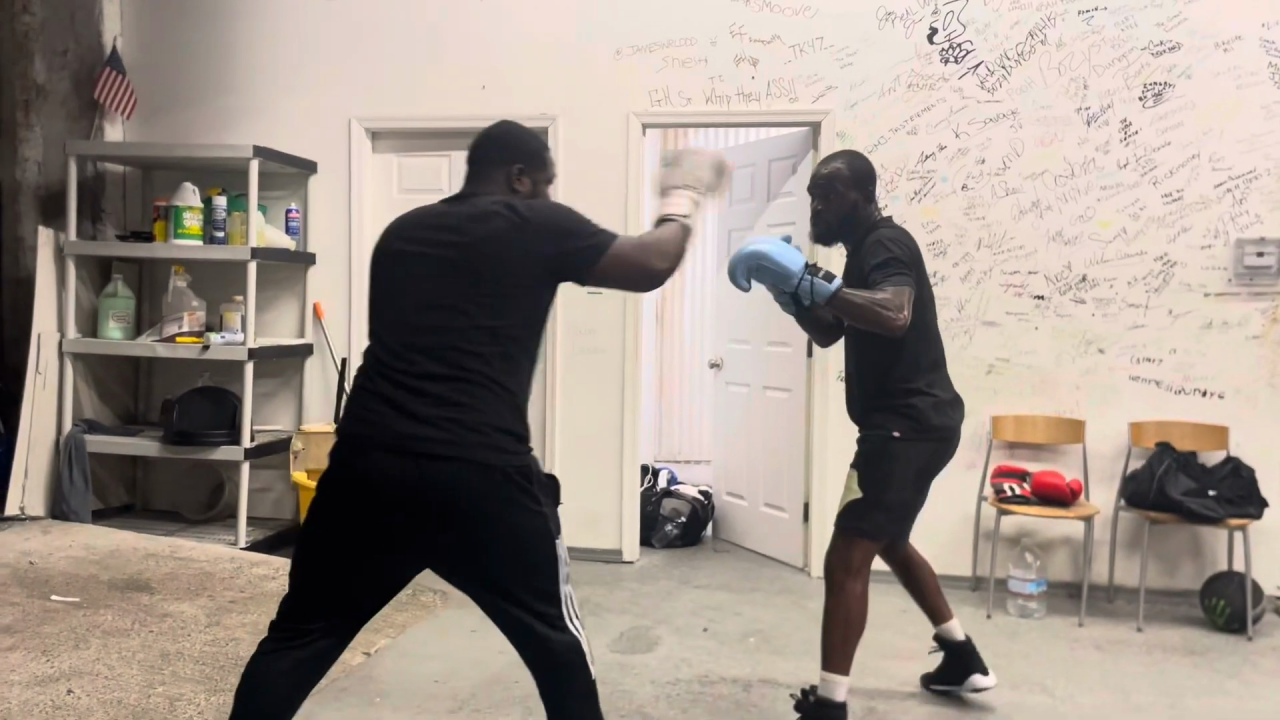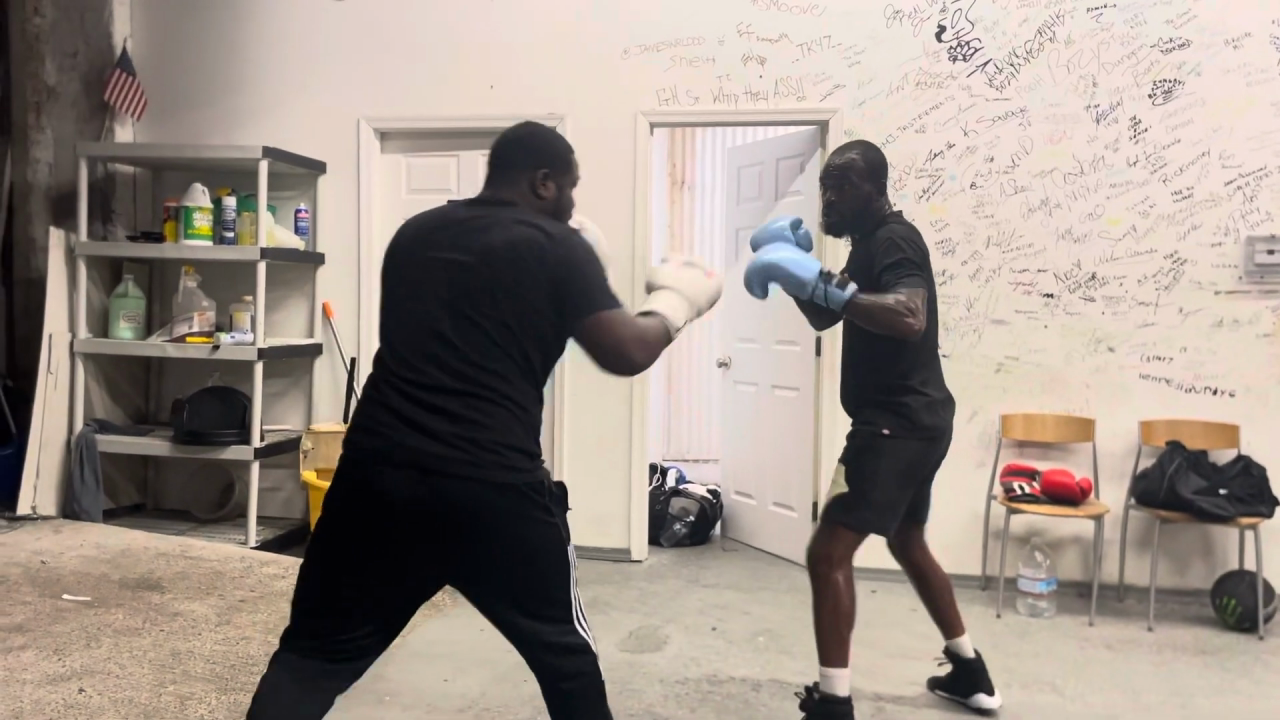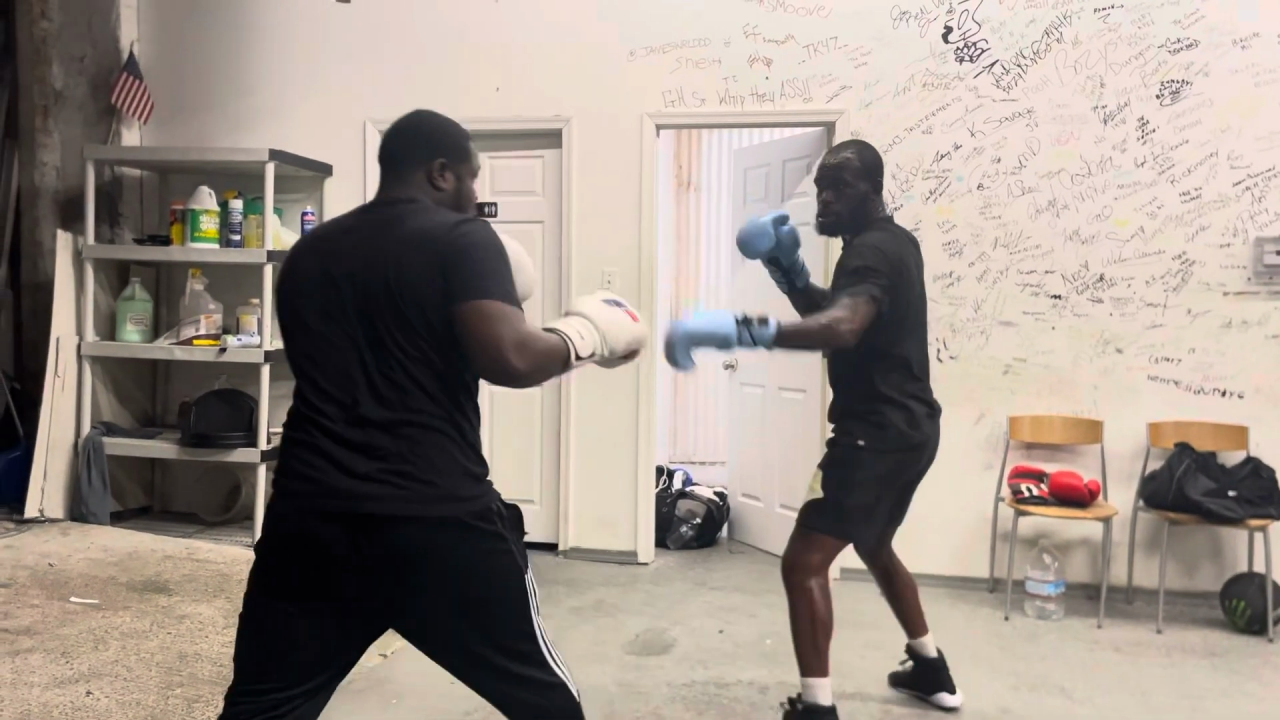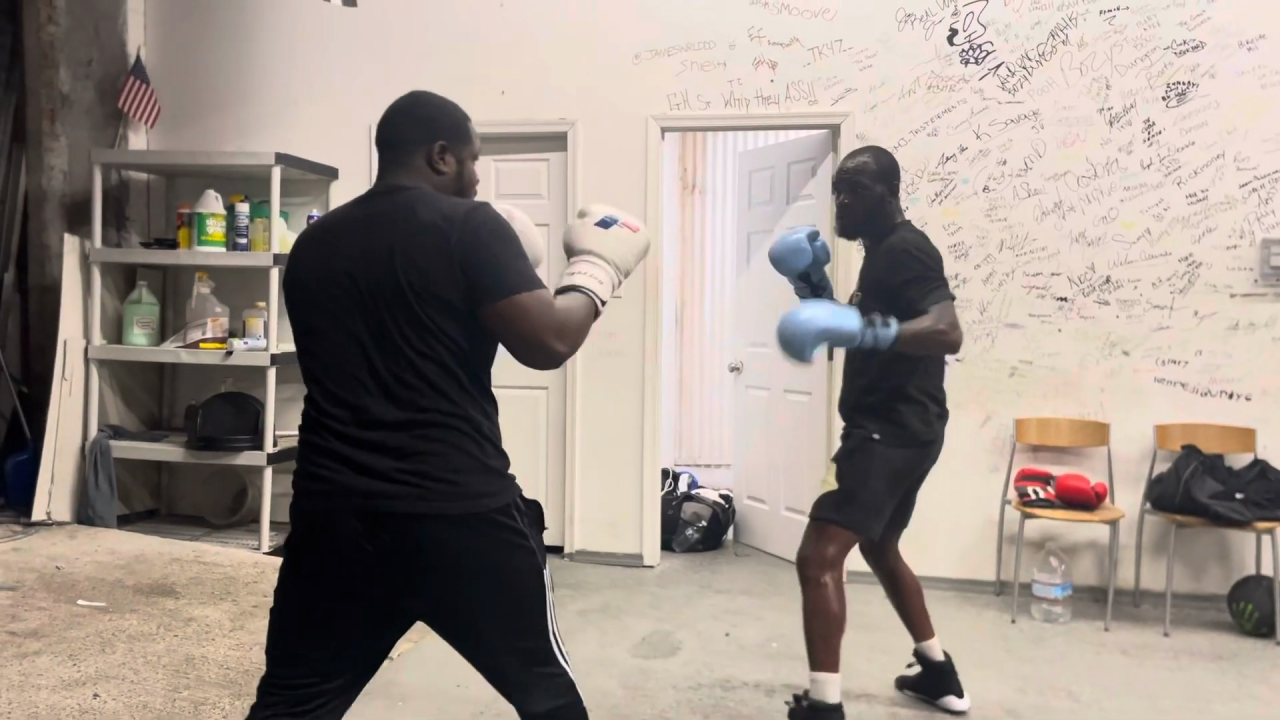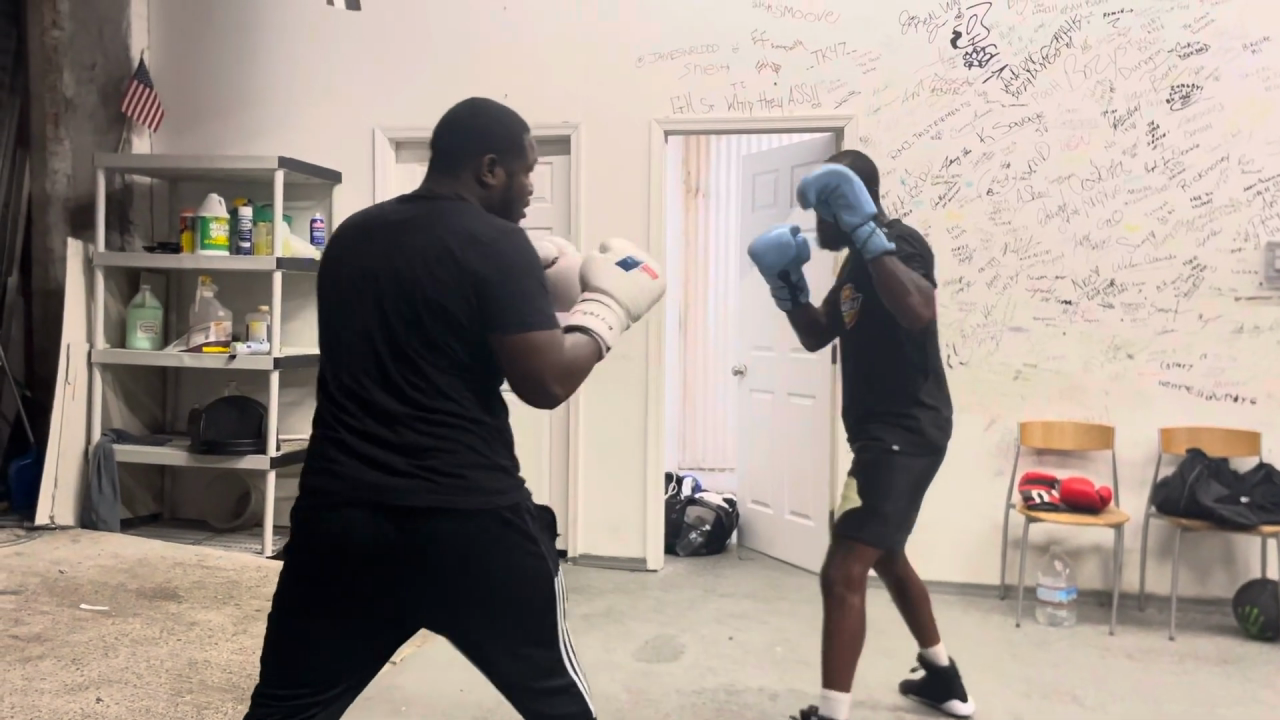
dt=0.3s
person 1, frame 1
left shoulder: (402, 232)
right shoulder: (534, 226)
right elbow: (647, 266)
right wrist: (681, 198)
left hip: (369, 458)
right hip: (479, 470)
left knee: (300, 635)
right knee: (554, 643)
person 1, frame 2
left shoulder: (414, 234)
right shoulder: (554, 247)
right elbow: (625, 353)
right wrist: (679, 298)
left hip: (377, 473)
right hip: (493, 486)
left knee: (310, 655)
right knee: (563, 651)
person 1, frame 3
left shoulder: (307, 253)
right shoulder: (460, 239)
right elbow: (509, 358)
right wrist: (587, 332)
left hip: (311, 517)
right hip: (442, 517)
person 1, frame 4
left shoulder: (312, 246)
right shoulder: (469, 228)
right elbow: (545, 343)
right wrist: (597, 267)
left hip: (335, 516)
right hip: (461, 514)
person 1, frame 5
left shoulder: (352, 238)
right shoulder: (496, 246)
right elbow: (546, 383)
right wrist: (608, 307)
left hip: (340, 514)
right hip: (472, 519)
person 2, frame 1
left shoulder: (887, 245)
right shoulder: (865, 250)
left elbow: (894, 315)
right elbow: (828, 332)
left wrist: (809, 280)
right wrist: (791, 287)
left hip: (905, 426)
right hip: (916, 422)
left knee: (846, 561)
right knee: (891, 541)
right ankle: (963, 659)
person 2, frame 2
left shoulder: (893, 242)
right shoulder: (870, 244)
left elbow: (910, 319)
right elbow: (826, 317)
left wrist: (821, 284)
right wrist: (801, 275)
left hip: (895, 424)
right hip: (914, 421)
left knee: (829, 554)
right knee: (907, 544)
right ankle: (969, 672)
person 2, frame 3
left shoulder: (874, 250)
right shoulder: (889, 243)
left elbow: (840, 326)
right elbow: (827, 316)
left wrist: (740, 330)
right wrist: (786, 267)
left hip: (878, 433)
right hip: (908, 427)
left knee: (804, 562)
right knee: (874, 546)
right ankle: (932, 670)
person 2, frame 4
left shoulder: (904, 249)
right shoulder: (885, 252)
left elbow: (946, 332)
right elbow: (865, 327)
left wrist: (866, 331)
right wrist: (814, 289)
left hip: (889, 430)
right hip: (904, 429)
left knee: (819, 558)
right knee: (880, 547)
right ankle: (939, 674)
person 2, frame 5
left shoulder: (900, 244)
right shoulder: (856, 261)
left elbow: (917, 312)
right elbow: (817, 337)
left wrist: (866, 230)
right wrist: (787, 284)
left hip: (902, 436)
right hip: (887, 434)
left knee: (843, 573)
right knee: (885, 556)
